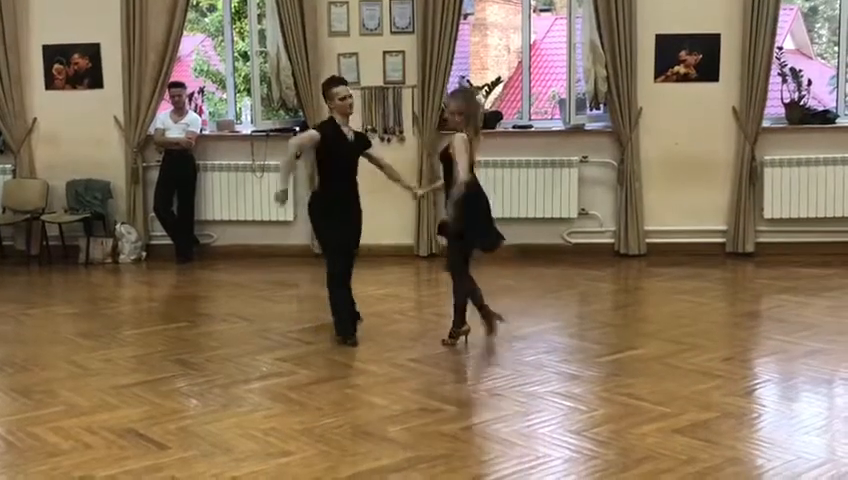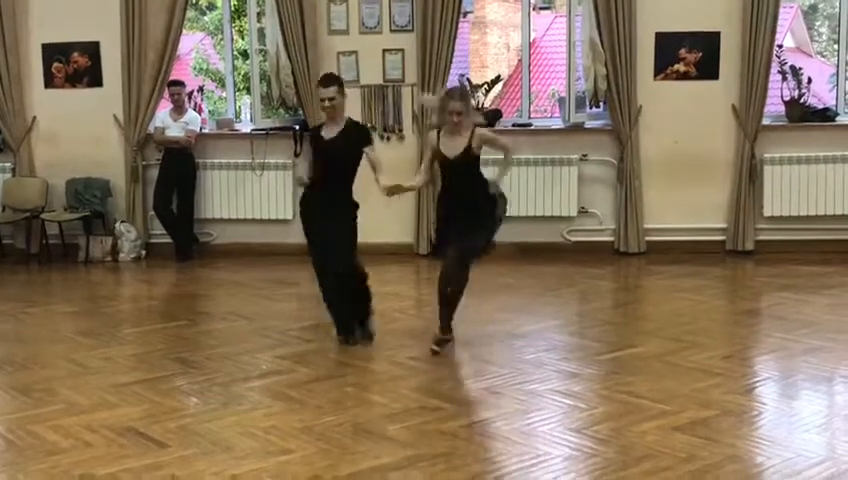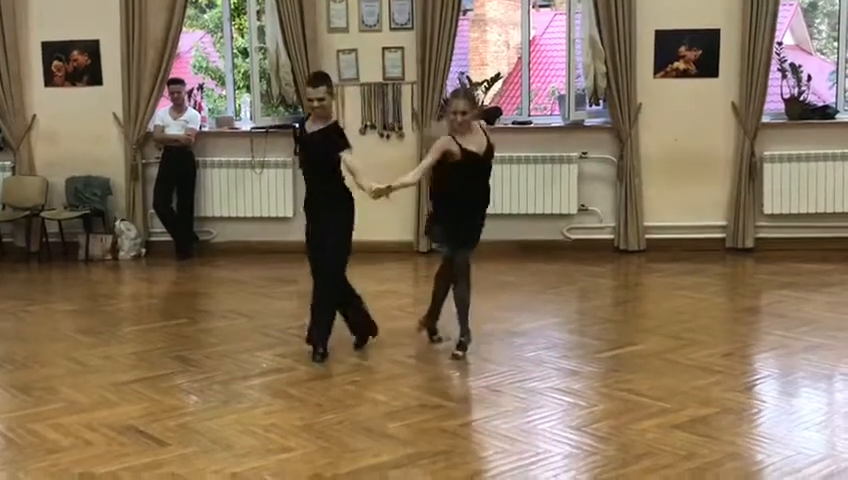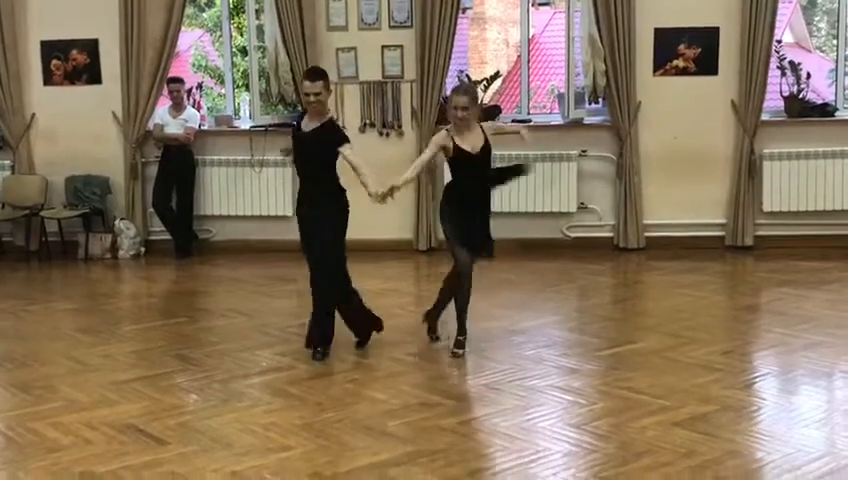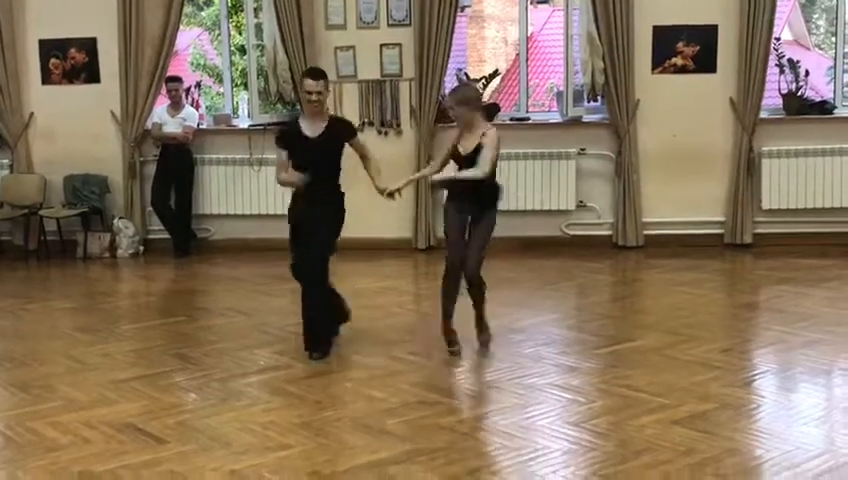
dt=0.2s
person 1, frame 1
left shoulder: (359, 135)
right shoulder: (325, 130)
left elbow: (382, 165)
right elbow: (296, 144)
left wrist: (410, 187)
right wrist: (284, 182)
left hip: (350, 205)
right hip: (325, 206)
left knee: (346, 262)
right knee: (338, 264)
left ankle: (347, 312)
right ankle: (345, 327)
person 1, frame 2
left shoulder: (356, 131)
right shoulder: (314, 132)
left elbow: (374, 161)
left wrist: (381, 180)
right wrist: (304, 174)
left hip: (342, 208)
right hip: (312, 206)
left knee: (344, 268)
right knee: (324, 269)
left ankle: (360, 320)
right ankle: (346, 326)
person 1, frame 3
left shoulder: (335, 133)
right shoulder: (305, 124)
left elbow: (351, 164)
left wrist: (369, 188)
right wrist: (303, 161)
left hip: (337, 207)
right hip: (314, 205)
left knee: (328, 271)
right knee: (327, 271)
left ankle: (319, 339)
right ankle: (362, 325)
person 1, frame 4
left shoulder: (333, 128)
right shoulder: (301, 120)
left elbow: (354, 160)
left wrist: (371, 189)
left hip: (331, 203)
right hip: (307, 203)
left knee: (329, 269)
right knee: (327, 270)
left ankle: (320, 339)
right ankle: (365, 323)
person 1, frame 5
left shoulder: (340, 126)
right shoulder: (289, 131)
left elbow: (365, 155)
right elbow: (281, 174)
left wrist: (378, 182)
right wrist: (290, 176)
left hip: (329, 204)
right hip: (302, 206)
left knee: (312, 266)
right knee: (303, 268)
left ankle: (318, 338)
right ankle: (335, 312)
person 2, frame 1
left shoulder: (459, 140)
right shoulder: (465, 136)
left elbow: (461, 179)
left wrist: (450, 209)
right wrist: (433, 187)
left hip: (467, 210)
right hip: (468, 207)
left knee: (457, 269)
right knee: (458, 268)
person 2, frame 2
left shoulder: (480, 134)
right shoulder: (435, 138)
left elbow: (507, 150)
right elbow: (423, 177)
left wrist: (497, 180)
right wrist: (401, 188)
left hip: (478, 207)
right hip: (452, 207)
left knee: (460, 266)
right knee: (450, 268)
left ankle: (447, 325)
right ankle: (445, 328)
person 2, frame 3
left shoulder: (482, 127)
right shoulder: (446, 142)
right elbow: (415, 175)
right wrist: (390, 187)
left hip: (476, 207)
right hip: (455, 208)
left knee: (451, 265)
right knee: (460, 268)
left ankle: (431, 319)
right ankle: (463, 334)
person 2, frame 4
left shoulder: (487, 129)
right shoulder: (442, 138)
left elbow: (516, 130)
right elbow: (415, 169)
left wrist: (520, 131)
right wrist: (395, 186)
left hip: (479, 208)
right hip: (455, 208)
left knee: (462, 268)
right knee: (463, 267)
left ankle: (434, 313)
right ankle: (460, 332)
person 2, frame 5
left shoulder: (489, 134)
right shoulder: (461, 135)
left elbow: (483, 171)
right elbow: (438, 165)
left wrist: (452, 175)
right wrist: (405, 183)
left hip: (484, 204)
right hip: (458, 202)
left knee: (471, 267)
right knee: (453, 265)
left ankle: (481, 323)
right ankle: (447, 326)
person 3, frame 1
left shoulder: (194, 118)
right shoulder: (162, 116)
left elbow: (189, 144)
right elbow: (157, 140)
left wrist: (167, 142)
right wrist: (178, 140)
left hip: (185, 162)
right hip: (168, 162)
left knee: (185, 207)
right knee: (160, 206)
left ankle: (185, 248)
right ankle: (185, 241)
person 3, frame 2
left shoulder: (193, 117)
right shoulder: (161, 115)
left elbow: (188, 142)
right elbow: (156, 138)
left wrist: (167, 140)
right wrist: (178, 139)
left hip: (185, 161)
right hip: (168, 160)
left knee: (185, 205)
right knee: (160, 204)
left ankle: (184, 246)
right ankle: (185, 239)
person 3, frame 3
left shoulder: (193, 115)
right shoulder: (161, 113)
left elbow: (188, 141)
right elbow: (156, 136)
left wrist: (166, 139)
right wrist: (177, 137)
left hip: (185, 159)
right hip: (167, 159)
left knee: (185, 203)
right knee: (160, 203)
left ankle: (184, 244)
right ankle: (185, 238)
person 3, frame 4
left shoulder: (192, 114)
right shoulder: (161, 112)
left elbow: (187, 139)
right elbow: (155, 135)
left wrist: (165, 137)
right wrist: (176, 136)
left hip: (184, 158)
right hip: (167, 157)
left knee: (184, 202)
right knee: (159, 201)
left ankle: (184, 243)
right ankle: (185, 236)
person 3, frame 5
left shoulder: (191, 112)
right shoulder: (159, 111)
left elbow: (186, 138)
right elbow: (154, 134)
left wrist: (164, 137)
right wrist: (175, 135)
left hip: (182, 157)
right hip: (165, 156)
left knee: (183, 201)
right knee: (158, 200)
left ankle: (182, 242)
right ankle: (184, 235)
